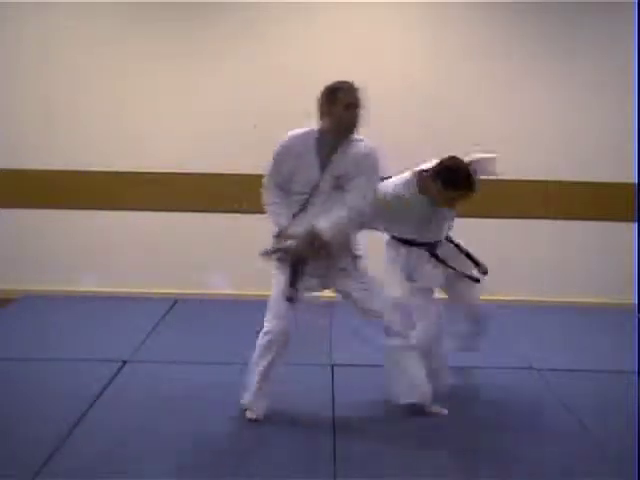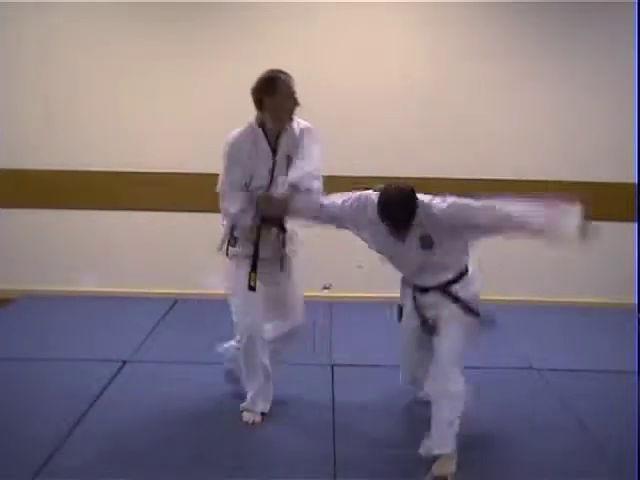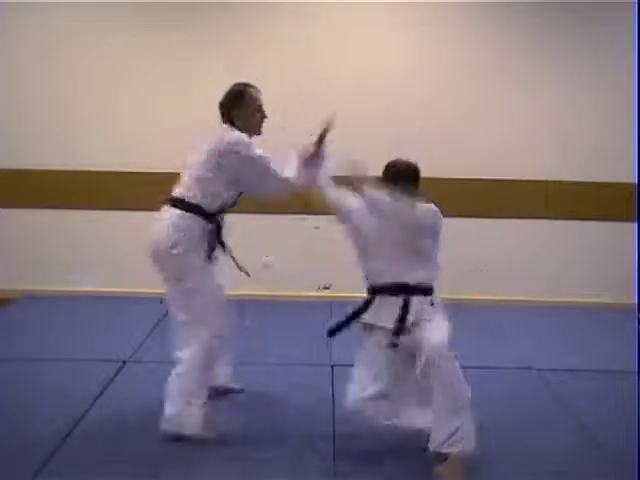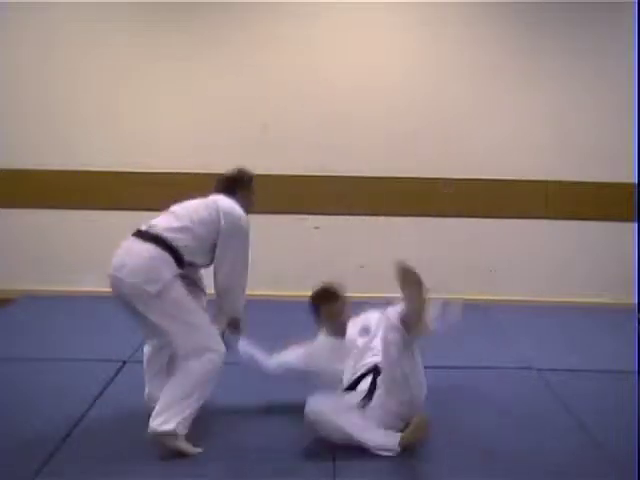
dt=0.3s
person 1, frame 1
left shoulder: (364, 155)
right shoulder: (293, 145)
left elbow: (355, 209)
right elbow: (272, 190)
left wrist: (314, 237)
right wrist: (287, 231)
left hip: (338, 252)
right hip: (297, 251)
left knee: (389, 316)
right knee: (278, 329)
left ankle: (418, 394)
right ankle: (253, 398)
person 1, frame 2
left shoulder: (299, 132)
right shoulder: (240, 142)
left elbow: (309, 170)
right elbow: (231, 198)
left wrist: (294, 190)
right wrist: (255, 222)
left hip: (275, 234)
right hip: (245, 238)
left knee: (290, 320)
right knee: (252, 324)
left ankle: (236, 357)
right ankle: (256, 400)
person 1, frame 3
left shoulder: (232, 143)
right shoulder: (236, 145)
left elbow: (262, 180)
right elbow: (274, 185)
left wrist: (307, 163)
right wrist: (309, 164)
left hip: (179, 231)
right hip: (186, 236)
left knee: (212, 312)
right knee: (204, 328)
left ankle: (213, 378)
right ankle: (181, 417)
person 1, frame 4
left shoulder: (198, 206)
right shoulder: (235, 217)
right elbow: (230, 277)
left wrist: (202, 315)
right wrist: (233, 316)
left hip: (123, 264)
right hip: (151, 272)
left knee: (162, 333)
right knee: (207, 351)
left ankle: (161, 398)
right ankle: (168, 425)
person 2, frame 1
left shoulder: (440, 171)
right shoulder: (393, 195)
left elbow: (476, 165)
left wrist: (477, 163)
left hip: (442, 249)
right hip: (411, 256)
left knee: (474, 312)
right knee: (429, 328)
right ankle: (412, 395)
person 2, frame 2
left shoulder: (441, 213)
right shoulder: (369, 207)
left elbow: (503, 215)
right elbow: (323, 207)
left wrist: (563, 222)
right wrist: (285, 205)
left hip: (452, 297)
right hip: (416, 296)
left knee: (444, 369)
right knee: (412, 372)
left ankle: (444, 451)
person 2, frame 3
left shoulder: (428, 217)
right shoulder: (364, 208)
left elbow: (405, 219)
right elbow: (330, 193)
left hip: (419, 311)
right hip: (380, 319)
left knee: (437, 356)
right knee: (362, 398)
left ankle: (454, 447)
right ankle: (443, 422)
person 2, frame 4
left shoulder: (367, 322)
right shoulder: (318, 349)
right elbow: (271, 364)
right wrist: (237, 339)
left hip: (403, 389)
right hip: (370, 409)
left knee: (394, 322)
right knee: (315, 408)
left ankle: (414, 317)
right ankle: (398, 439)
